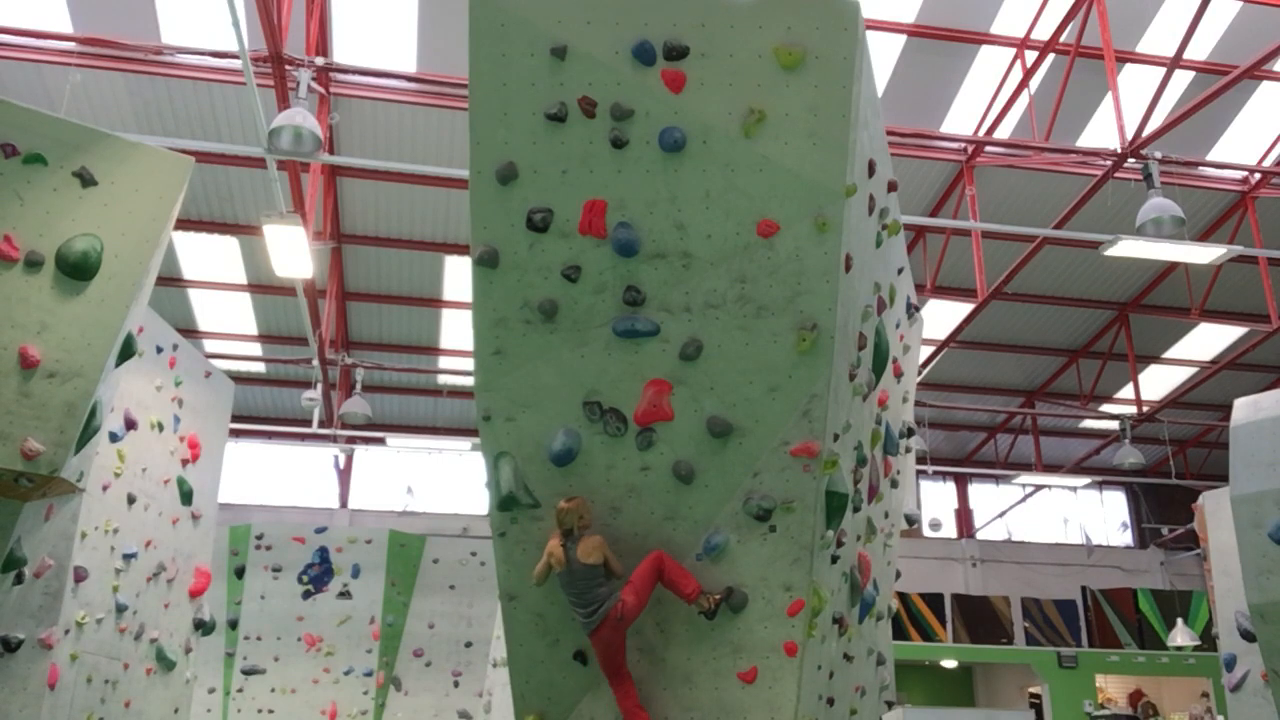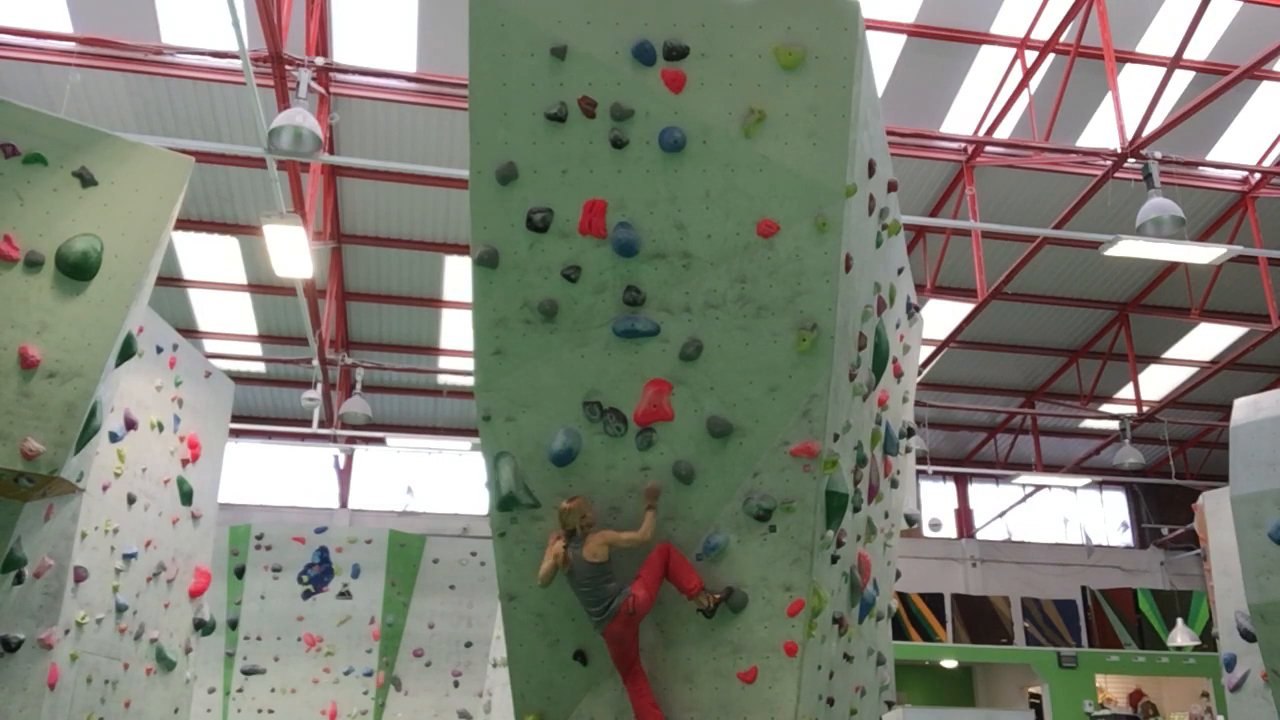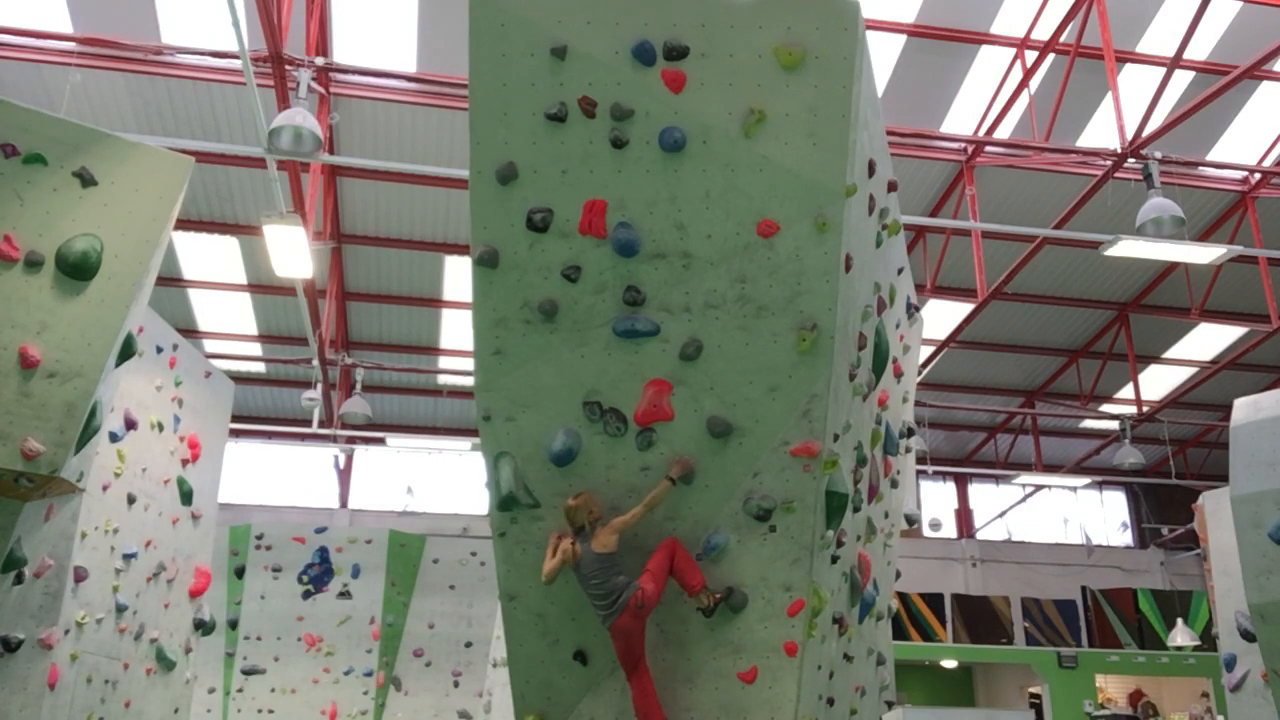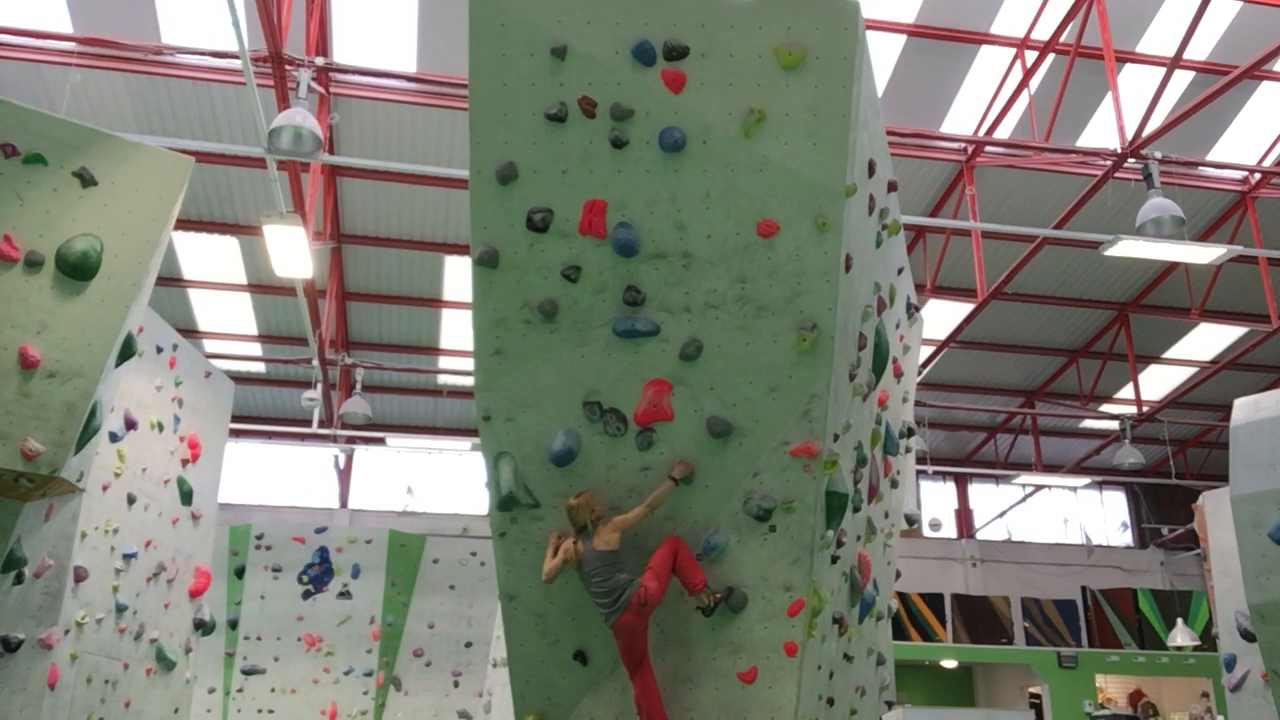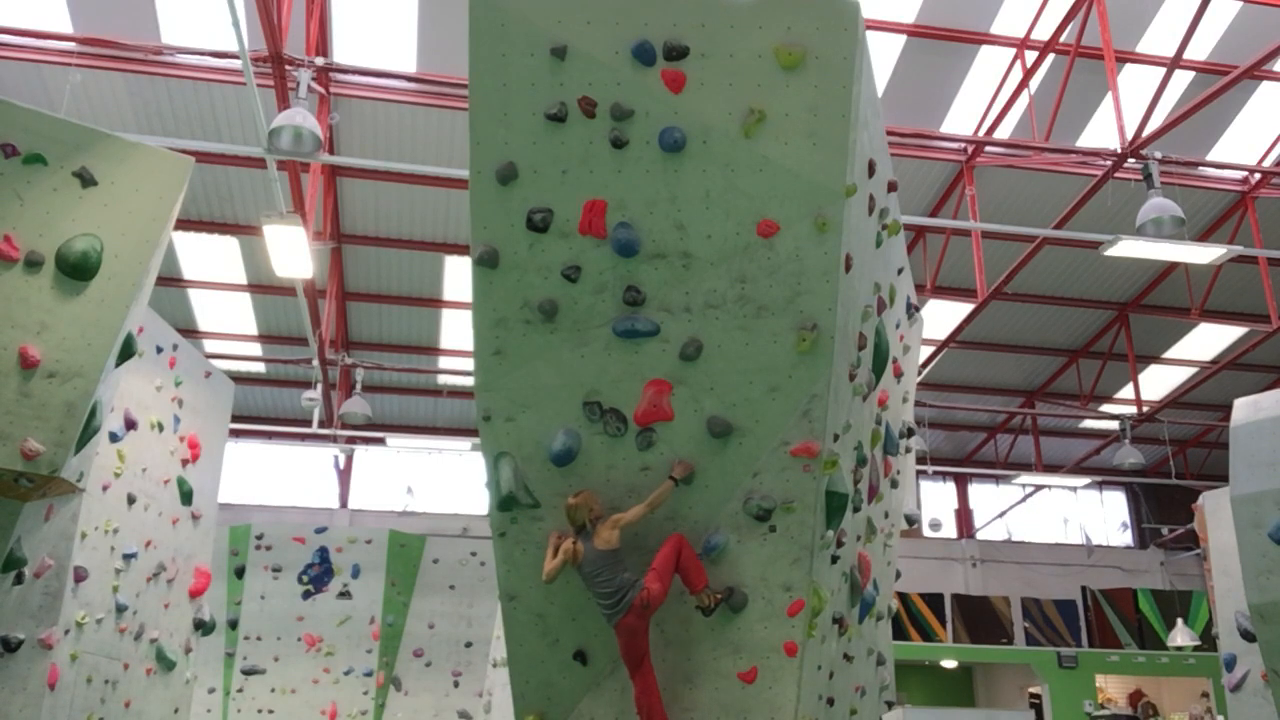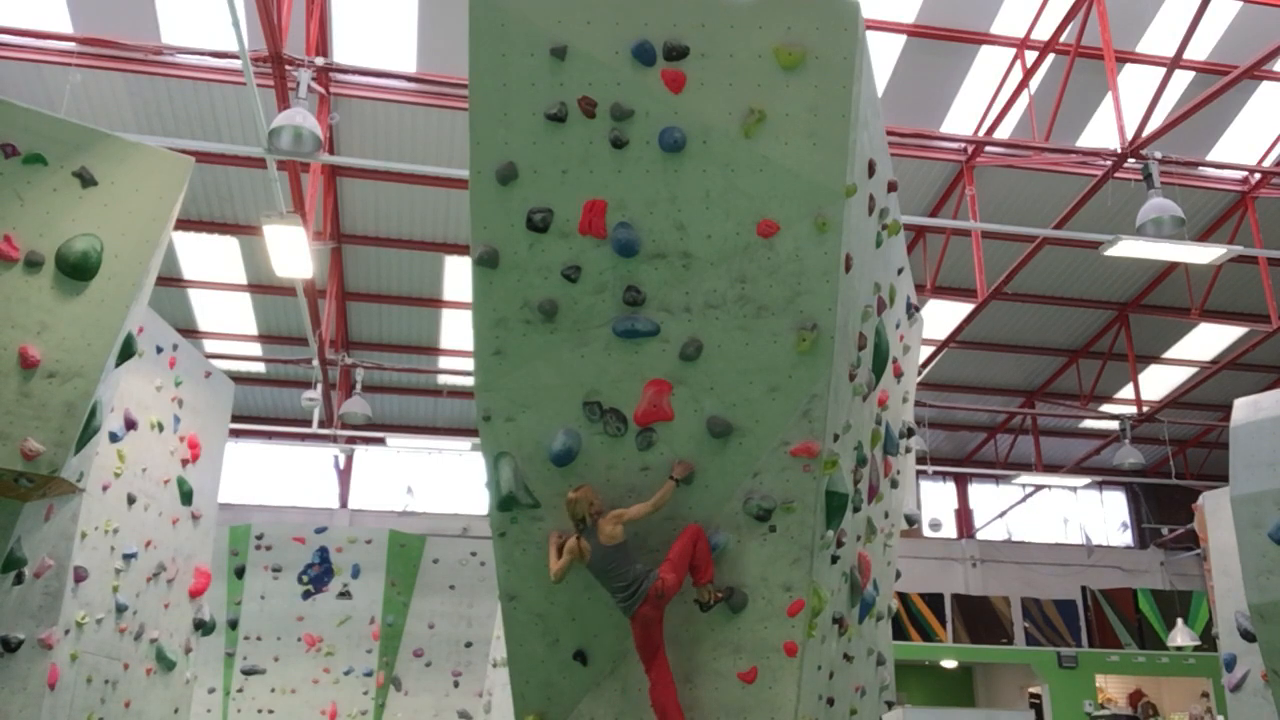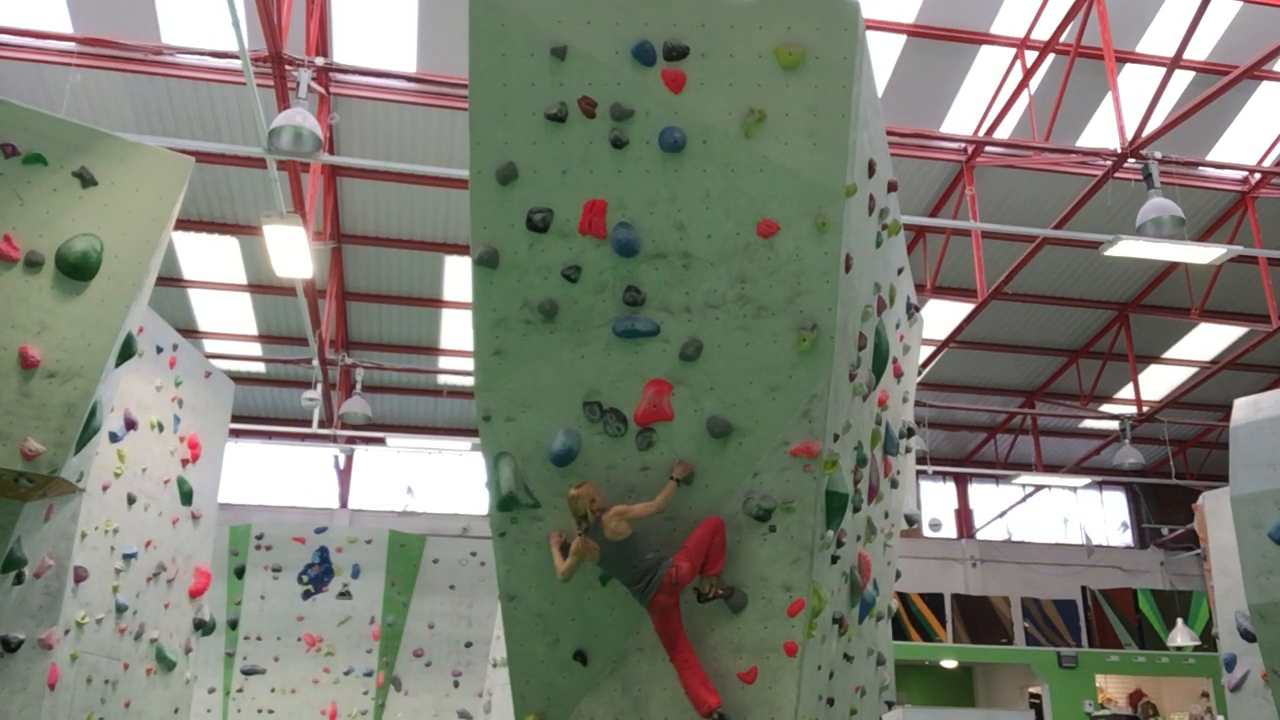
dt=0.2s
person 1, frame 1
left shoulder: (554, 548)
right shoulder: (595, 543)
left elbow: (537, 580)
right elbow: (619, 573)
left hip: (597, 631)
right hip: (619, 611)
left knee: (621, 684)
right knee: (658, 558)
right ankle: (702, 601)
person 1, frame 2
left shoulder: (560, 550)
right shoulder: (600, 540)
left elbow: (542, 581)
right elbow: (644, 536)
right wrist: (651, 504)
left hip: (609, 629)
right hip: (629, 607)
left knee: (633, 680)
right knee: (664, 551)
right ankle: (701, 599)
person 1, frame 3
left shoulder: (567, 547)
right shoulder: (609, 531)
left elbow: (546, 577)
right elbow: (647, 505)
left wrist: (551, 547)
right wrist: (673, 476)
left hip: (617, 623)
right hip: (638, 599)
left knee: (637, 677)
right knee: (670, 546)
right ankle: (702, 597)
person 1, frame 4
left shoulder: (569, 546)
right shoulder: (611, 528)
left elbow: (547, 576)
right elbow: (649, 505)
left wrist: (551, 546)
right wrist: (675, 477)
left hip: (619, 621)
right hip: (640, 597)
left knee: (641, 678)
right knee: (673, 543)
right ankle: (703, 596)
person 1, frame 5
left shoulder: (569, 547)
right shoulder: (610, 526)
left elbow: (548, 576)
right elbow: (649, 505)
left wrist: (551, 546)
right wrist: (674, 478)
left hip: (623, 621)
right hip: (644, 597)
left knee: (642, 678)
right knee: (677, 541)
right ankle: (703, 596)
person 1, frame 6
left shoulder: (573, 544)
right shoulder: (612, 520)
left elbow: (556, 576)
right elbow: (653, 505)
left wrist: (553, 547)
right wrist: (676, 478)
left hip: (638, 611)
right hip: (658, 586)
left knee: (656, 670)
right knee: (694, 532)
right ankle: (704, 591)
person 1, frame 7
left shoulder: (580, 544)
right shoulder: (615, 516)
left elbow: (563, 575)
right elbow: (657, 506)
left wrist: (555, 546)
right wrist: (676, 478)
left hip: (654, 600)
right hip: (671, 575)
left knee: (681, 655)
right knee: (714, 524)
right ankle: (708, 584)
